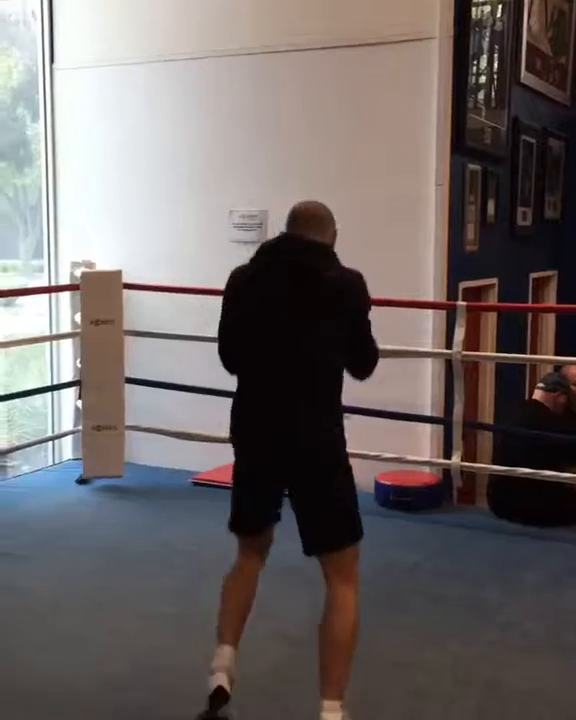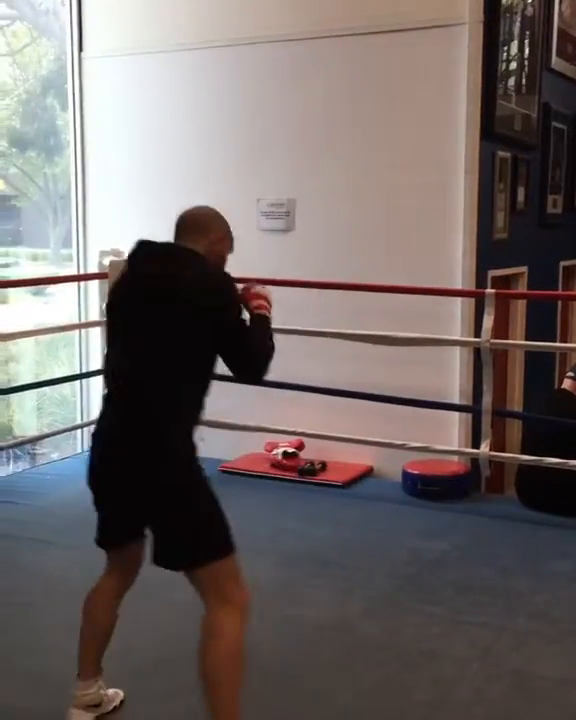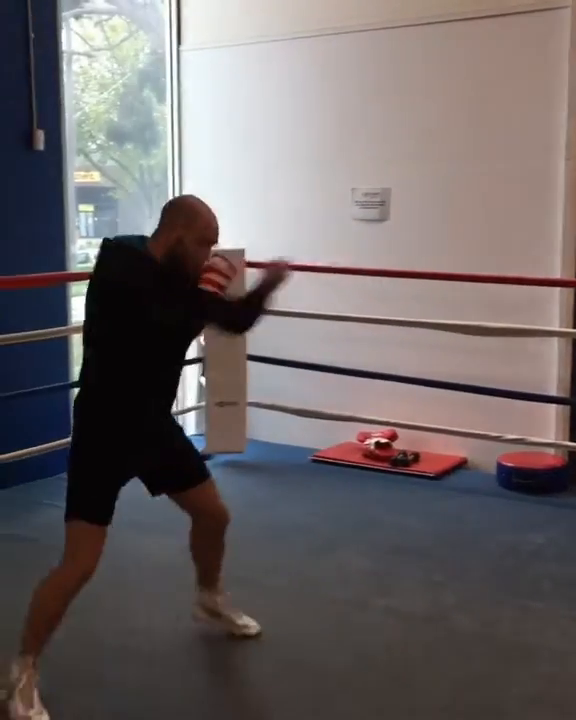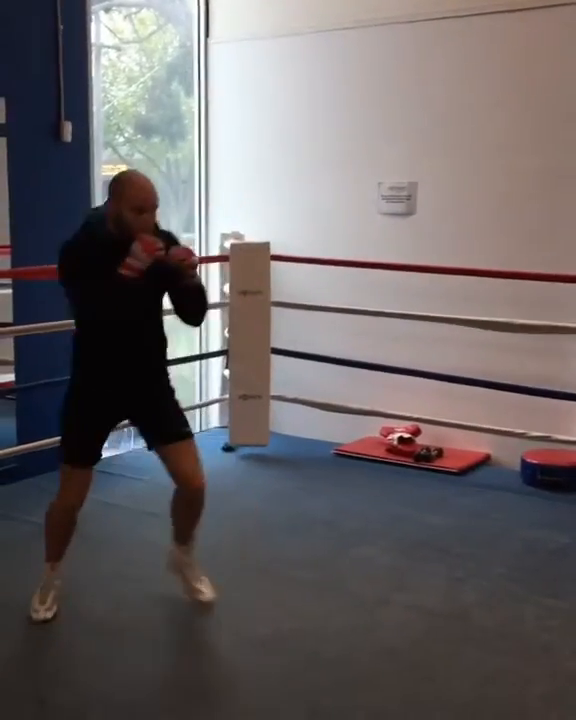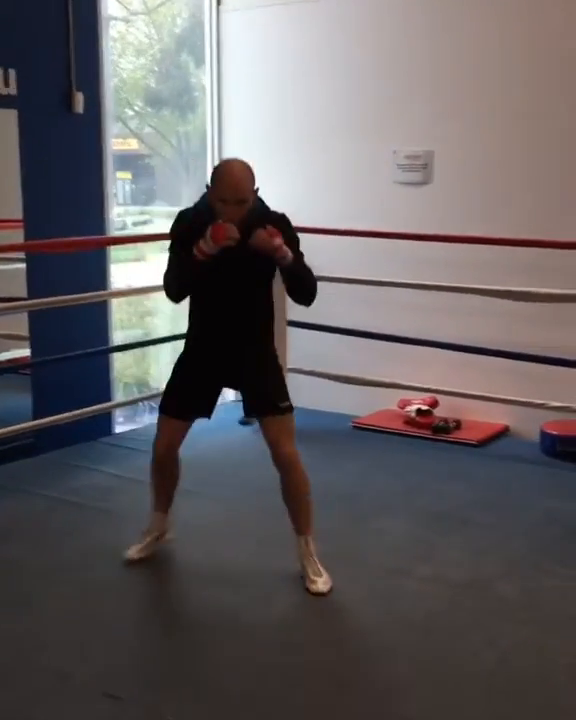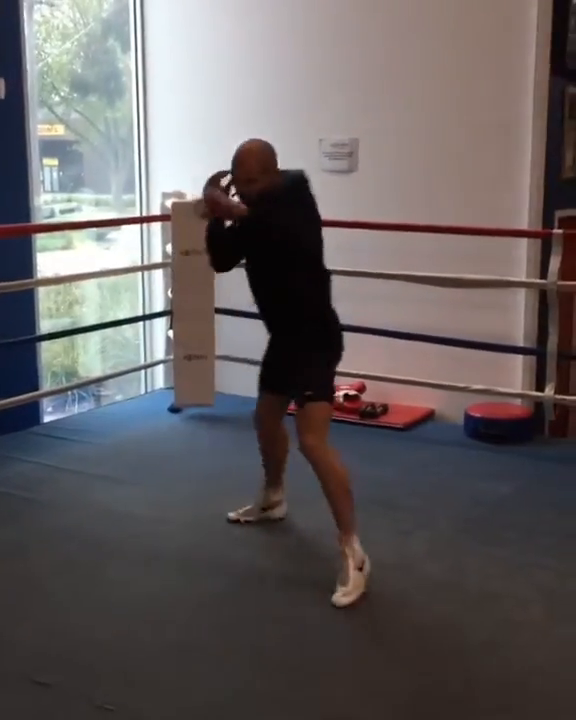
dt=0.7s
person 1, frame 1
left shoulder: (244, 279)
right shoulder: (345, 285)
right elbow: (363, 365)
left hip: (253, 439)
right hip: (316, 444)
left knee: (249, 555)
right knee: (342, 580)
left ankle: (222, 670)
person 1, frame 2
left shoulder: (128, 281)
right shoulder: (210, 285)
right elbow: (252, 366)
right wrist: (259, 315)
left hip: (110, 450)
right hip: (162, 456)
left knee: (120, 568)
right knee: (228, 601)
person 1, frame 3
left shoulder: (180, 270)
right shoulder: (117, 275)
left elbow: (234, 323)
right elbow: (164, 335)
left wrist: (268, 285)
right wrist: (201, 294)
left hip: (151, 421)
right hip: (102, 427)
left knee: (215, 515)
right knee: (79, 566)
left ankle: (211, 601)
right ankle: (24, 672)
person 1, frame 4
left shoulder: (162, 245)
right shoulder: (79, 251)
left elbow: (193, 315)
right elbow: (90, 317)
left wrist: (188, 279)
right wrist: (124, 276)
left hip: (151, 381)
right hip: (94, 386)
left knee: (192, 482)
right knee: (70, 498)
left ankle: (182, 557)
right ankle: (50, 578)
person 1, frame 5
left shoulder: (274, 225)
right shoulder: (190, 223)
left elbow: (306, 294)
right elbow: (175, 290)
left wrist: (283, 254)
right wrist: (200, 254)
left hip: (256, 351)
right hip: (201, 350)
left knee: (285, 454)
right knee: (164, 447)
left ankle: (307, 553)
right ankle: (159, 523)
person 1, frame 6
left shoulder: (294, 201)
right shoulder: (250, 211)
left elbow: (300, 246)
right elbow: (222, 260)
left wrist: (237, 209)
right wrist: (217, 214)
left hip: (315, 336)
right hip: (283, 334)
left knee: (314, 444)
right knee: (266, 420)
left ankle: (352, 554)
right ankle: (271, 498)
